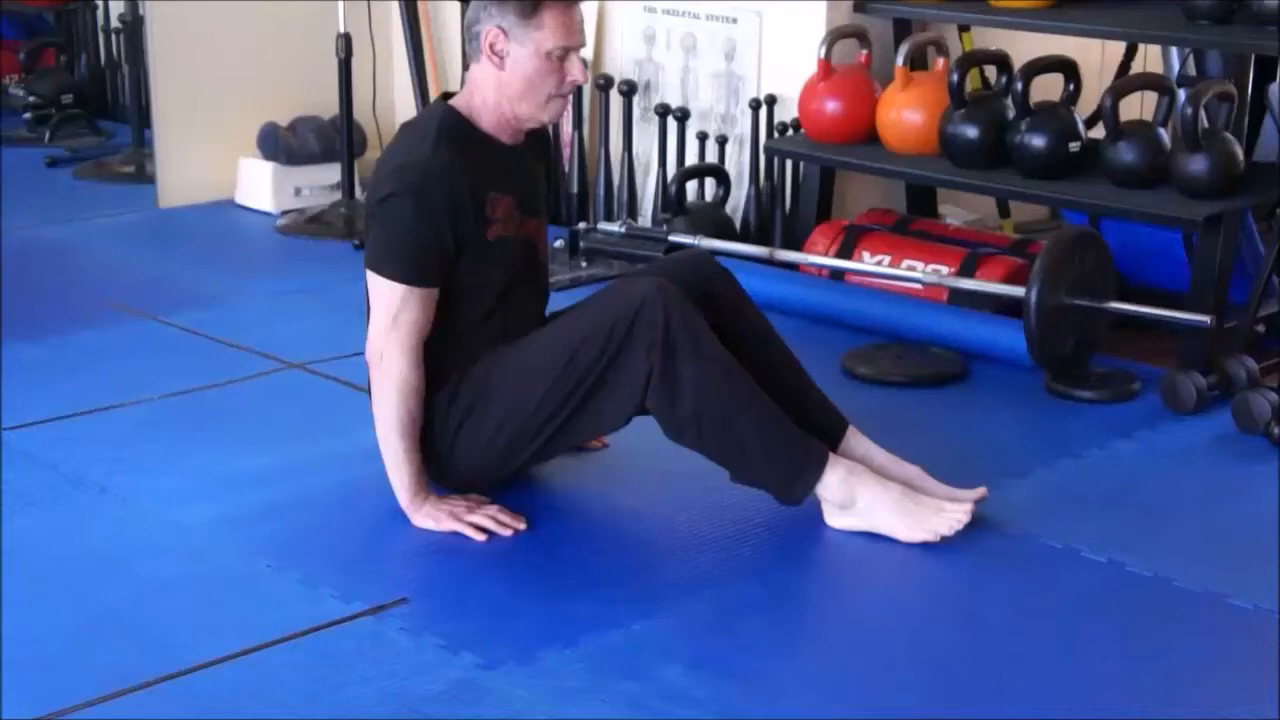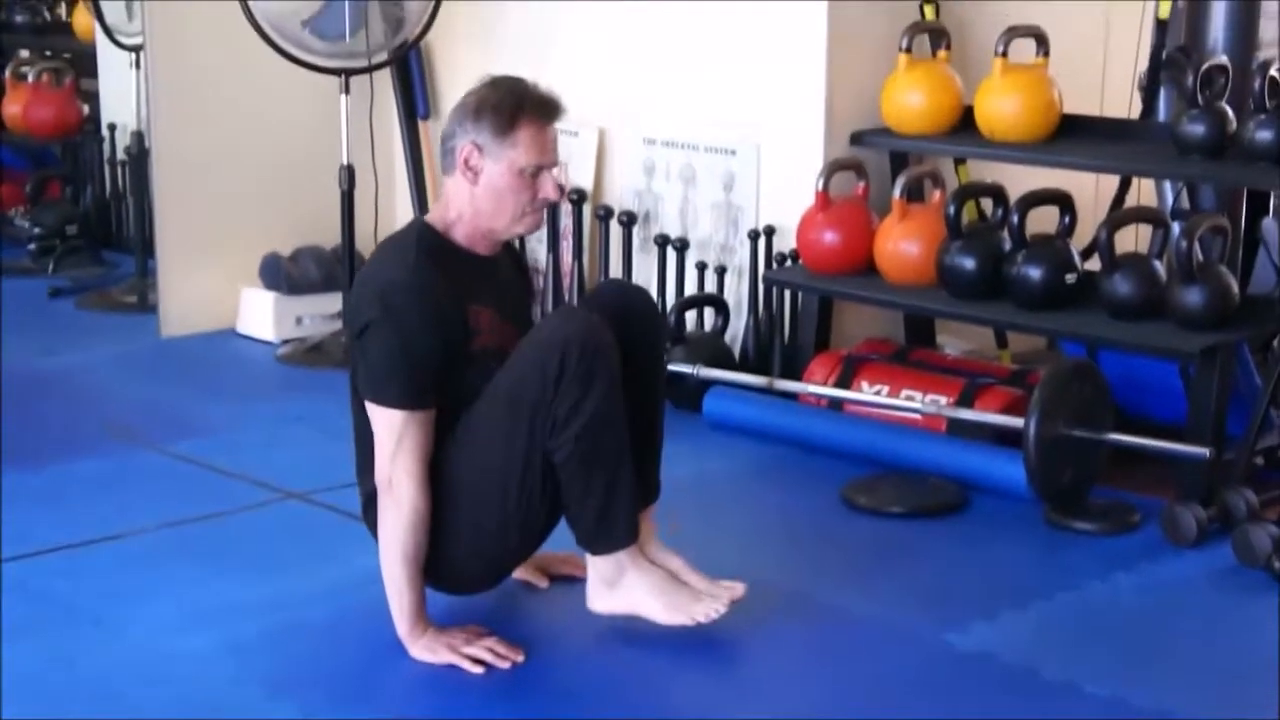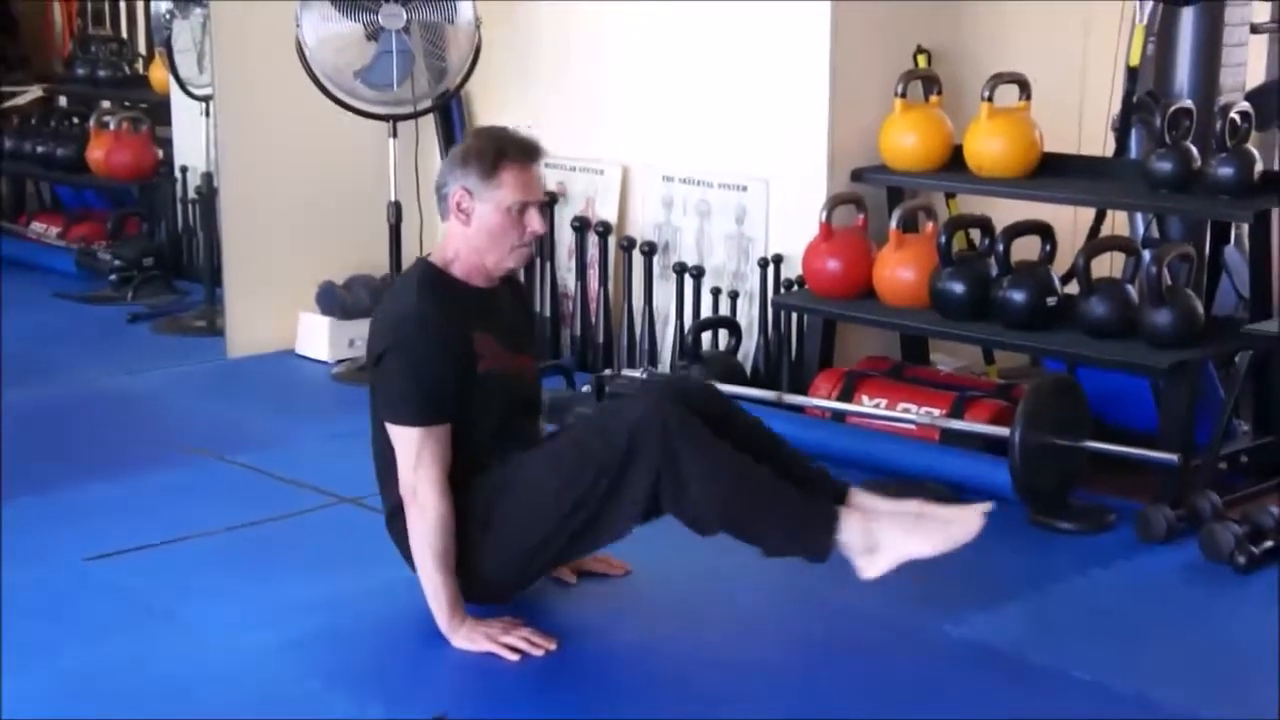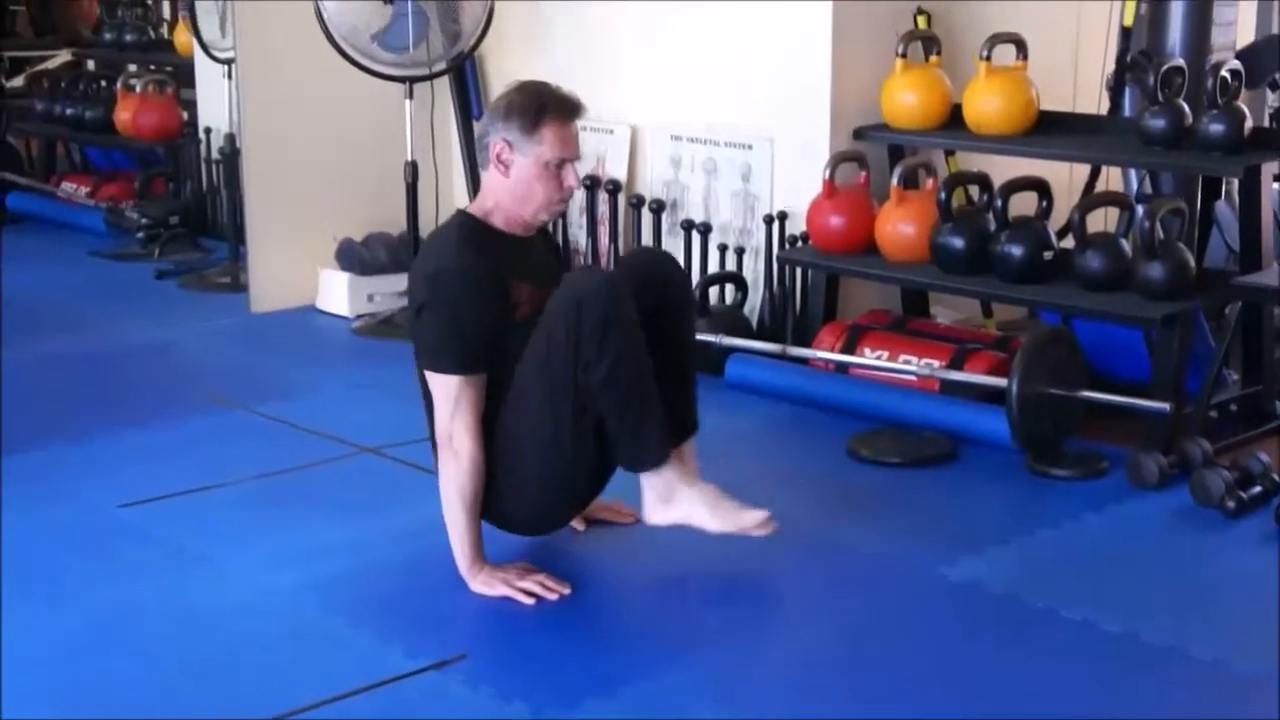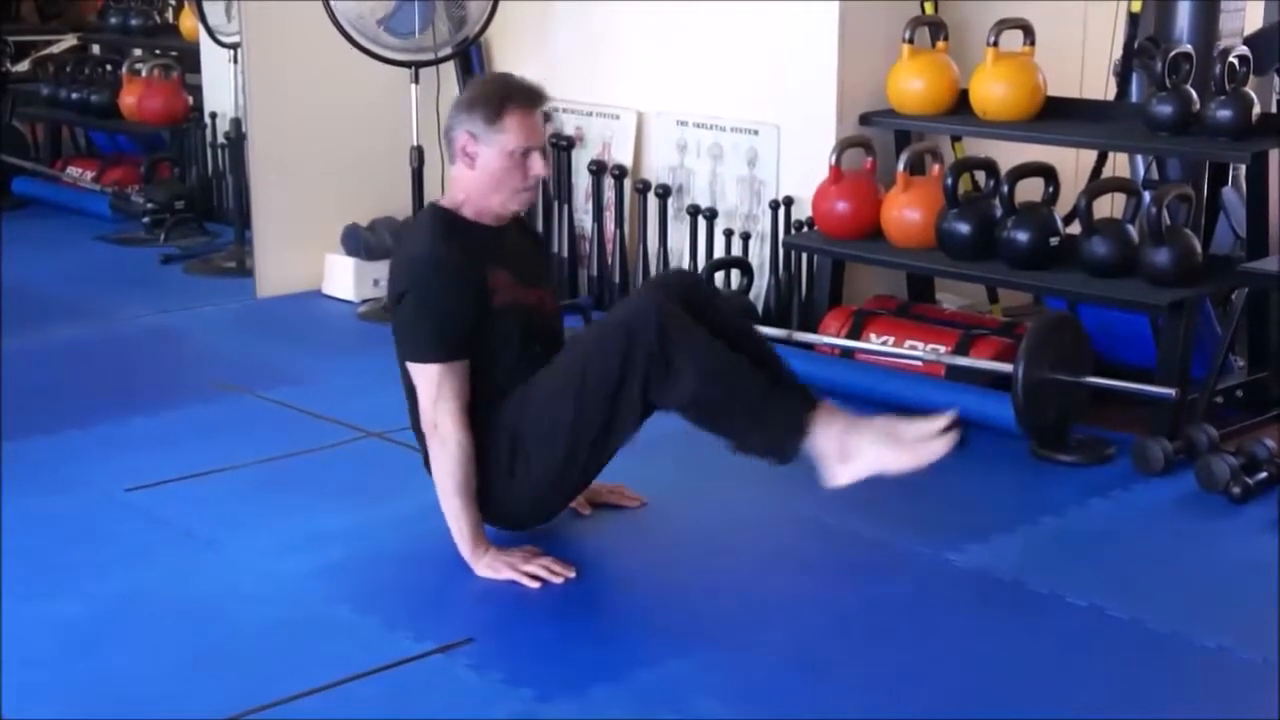
dt=1s
person 1, frame 1
left shoulder: (528, 143)
right shoulder: (427, 172)
right elbow: (390, 346)
left wrist: (553, 405)
right wrist: (417, 499)
left hip: (508, 383)
right hip: (456, 422)
left knee: (696, 280)
right knee: (649, 315)
left ankle: (847, 453)
right ankle: (837, 488)
person 1, frame 2
left shoulder: (502, 262)
right shoulder: (406, 286)
right elbow: (398, 468)
left wrist: (516, 546)
right wrist: (415, 630)
left hip: (490, 506)
right hip: (447, 534)
left knee: (625, 309)
right knee: (574, 344)
left ankle: (629, 542)
right ankle: (614, 570)
person 1, frame 3
left shoulder: (505, 294)
right shoulder: (418, 320)
right elbow: (422, 484)
left wrist: (552, 529)
right wrist: (456, 623)
left hip: (509, 497)
right hip: (470, 538)
left knee: (682, 402)
right knee: (653, 433)
left ankle: (856, 514)
right ankle: (859, 535)
person 1, frame 4
left shoulder: (535, 241)
right shoulder: (455, 267)
right elbow: (455, 430)
left wrist: (570, 494)
right wrist: (474, 568)
left hip: (557, 465)
right hip: (515, 483)
left knee: (654, 273)
right knee: (592, 295)
left ankle: (672, 470)
right ankle: (663, 484)
person 1, frame 5
left shoulder: (513, 233)
right shoulder: (435, 258)
right elbow: (443, 418)
left wrist: (567, 469)
right wrist: (478, 551)
left hip: (533, 439)
right hip: (506, 470)
left knee: (681, 293)
right knee: (646, 320)
left ankle: (828, 427)
right ankle: (829, 441)
